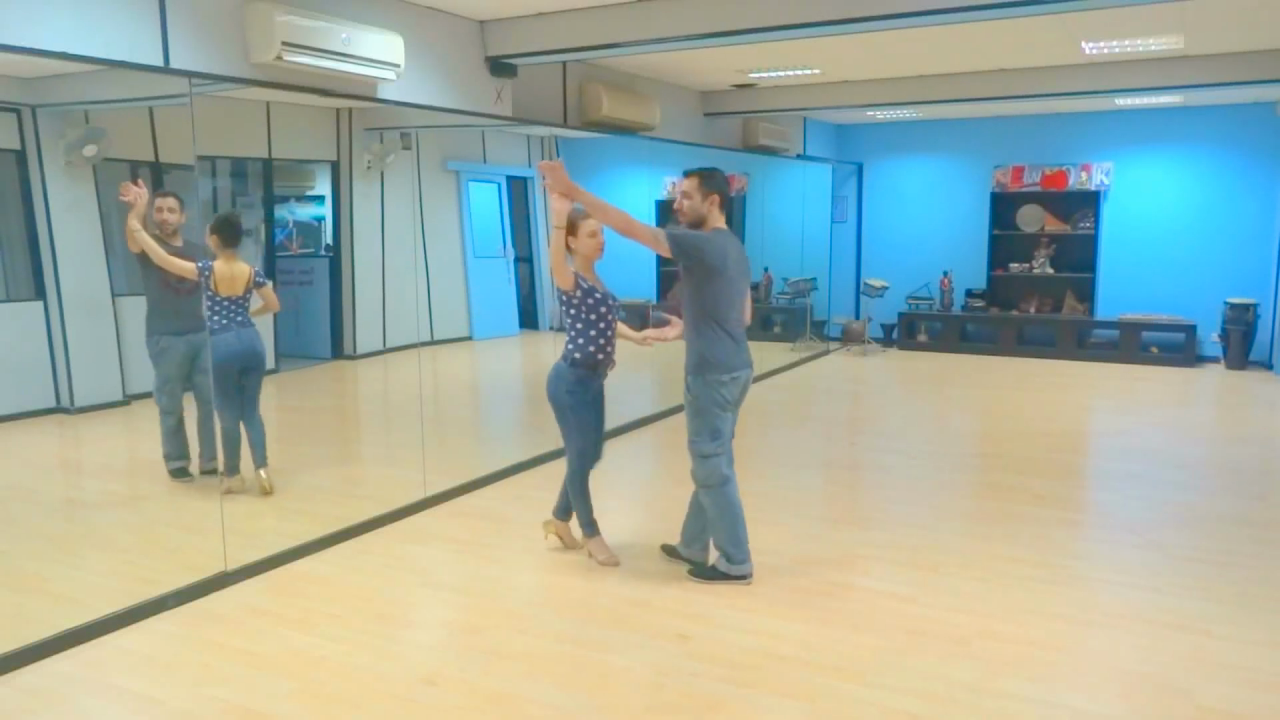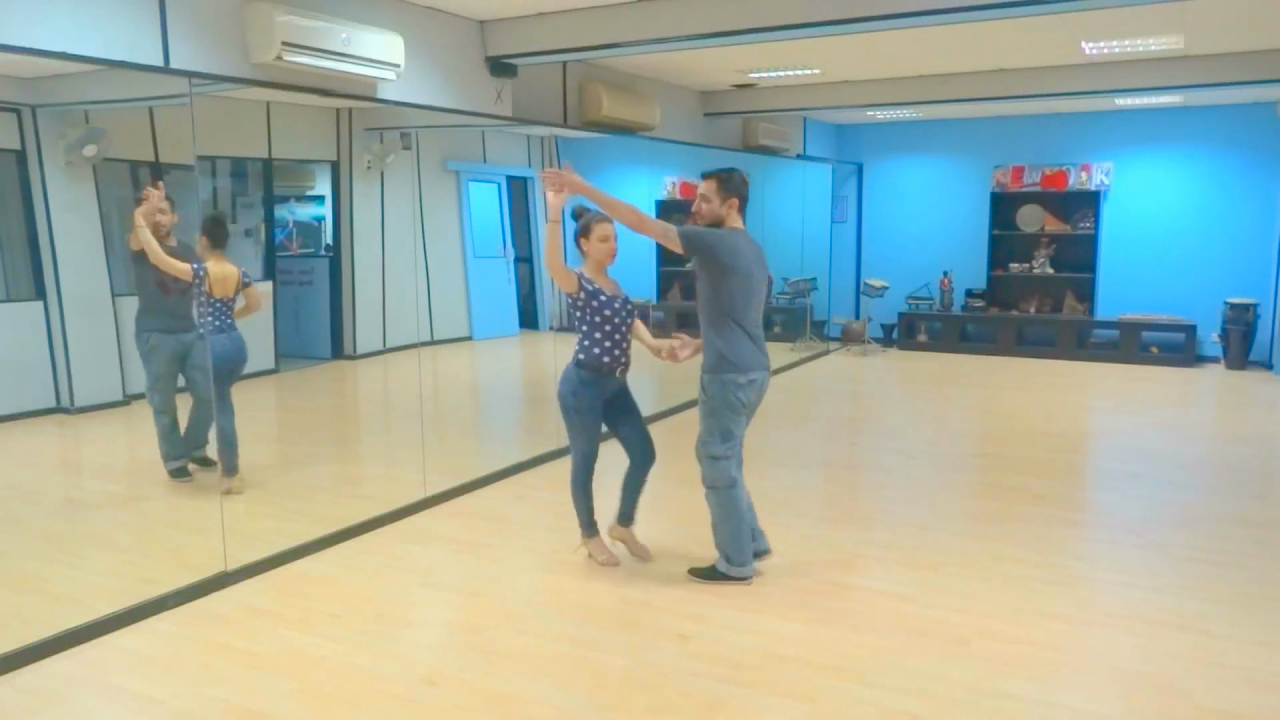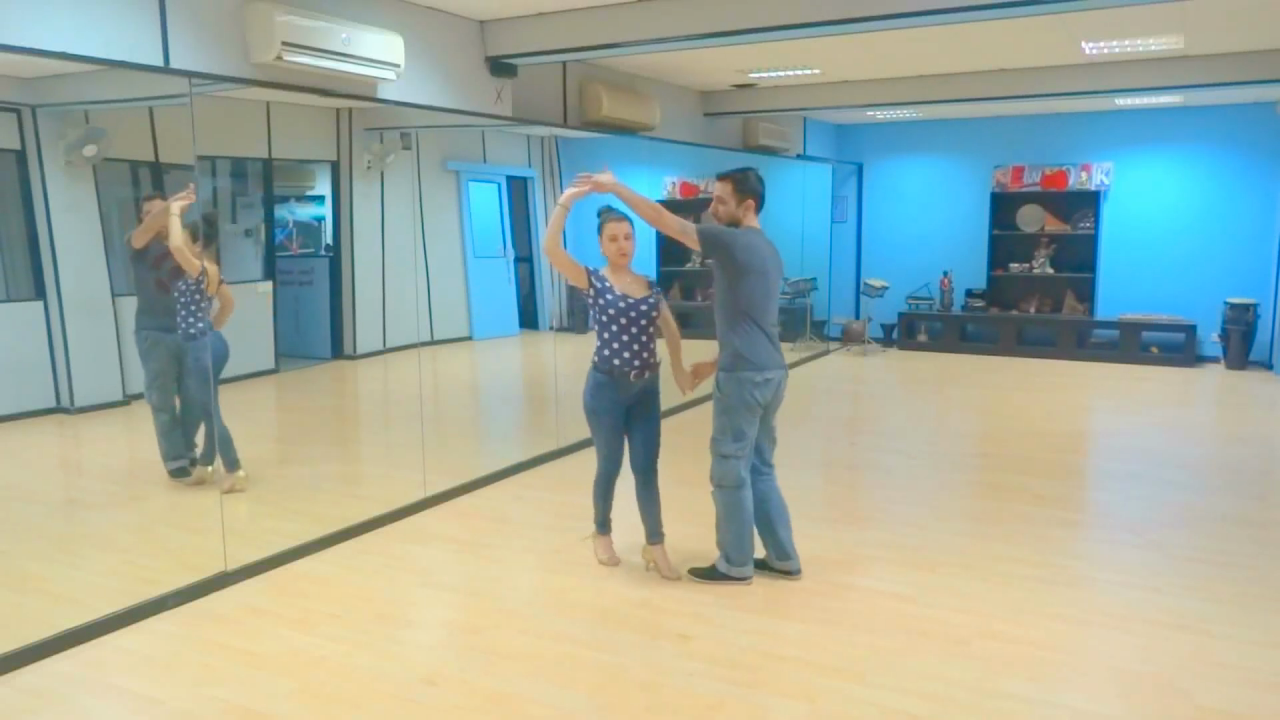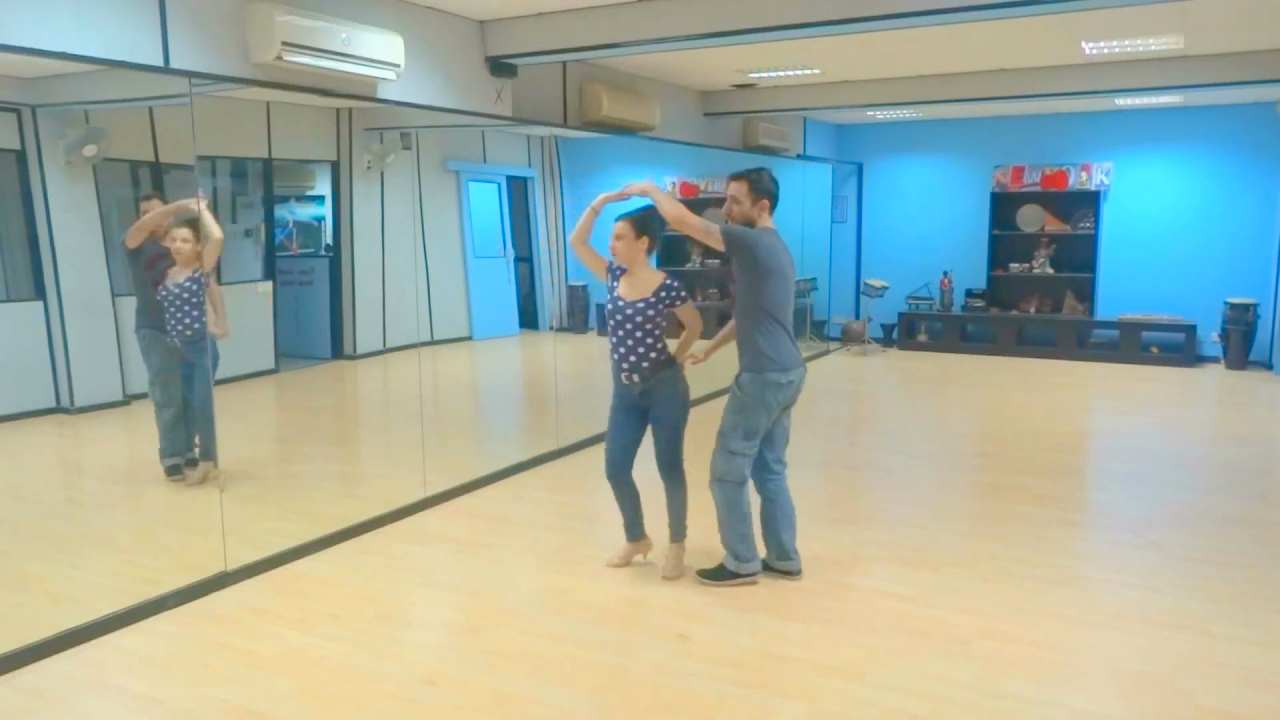
dt=0.3s
person 1, frame 1
left shoulder: (701, 245)
right shoulder: (733, 249)
left elbow: (629, 228)
left wrist: (573, 191)
right wrist: (687, 329)
left hip: (712, 375)
right hip: (733, 369)
left knee: (714, 471)
right knee: (709, 466)
left ankle: (736, 563)
right ankle: (692, 546)
person 1, frame 2
left shoulder: (716, 243)
right shoulder: (753, 251)
left elbow: (640, 223)
left wrist: (582, 188)
right wrist: (700, 346)
left hip: (730, 377)
right hip: (753, 371)
left knee: (720, 470)
right knee: (722, 462)
left ankle: (735, 563)
right ankle: (750, 540)
person 1, frame 3
left shoulder: (733, 243)
right shoulder: (767, 251)
left elbow: (661, 220)
left wrist: (614, 186)
right wrist: (718, 362)
left hip: (744, 376)
right hip: (770, 373)
left knee: (730, 473)
right knee: (758, 468)
left ankle: (735, 565)
right ankle: (783, 557)
person 1, frame 4
left shoulder: (752, 243)
right shoulder: (772, 247)
left elbow: (681, 219)
left wrist: (650, 189)
right wrist: (707, 349)
left hip: (764, 377)
right hip: (783, 372)
left knee: (728, 470)
right knee: (769, 469)
left ankle: (740, 561)
right ankle: (784, 557)
person 2, frame 1
left shoulder: (594, 280)
right shoulder: (570, 281)
right elbow: (555, 262)
left wrist: (635, 336)
right wrist: (559, 219)
left hip: (591, 380)
right hip: (571, 381)
left knee: (588, 455)
right knee: (582, 458)
left ankle: (559, 519)
right ankle: (590, 535)
person 2, frame 2
left shoulder: (614, 286)
right shoulder: (578, 284)
left elbow: (629, 322)
right elbow: (553, 263)
left wrist: (653, 344)
right wrist: (554, 214)
left hip: (616, 385)
right hip: (583, 384)
left knee: (644, 454)
right knee: (584, 462)
left ankle: (623, 526)
right ankle: (590, 537)
person 2, frame 3
left shoulder: (649, 285)
right shoulder: (593, 281)
left elbow: (667, 325)
right elbow: (551, 250)
left wrist: (677, 366)
right wrist: (564, 203)
left hip: (645, 388)
right hip: (606, 387)
left knee: (646, 469)
right knee: (609, 466)
left ankle: (654, 546)
right ankle: (601, 534)
person 2, frame 4
left shoulder: (666, 287)
right shoulder: (614, 276)
left elbow: (695, 326)
right elbow: (576, 241)
left wrist: (678, 358)
right wrist: (600, 203)
left hip: (663, 386)
right hip: (626, 389)
left knee: (670, 468)
right knee: (617, 467)
left ankle: (677, 543)
right ankle: (637, 538)
person 3, frame 1
left shoulder: (207, 270)
right shoulder: (253, 273)
left elbow: (161, 258)
right elbow: (274, 305)
left wrist: (135, 221)
left hip: (222, 346)
right hip: (251, 342)
left knee: (229, 413)
right knee: (251, 411)
left ankle: (232, 476)
right ankle: (261, 470)
person 3, frame 2
left shoulder: (199, 271)
right shoulder: (238, 272)
left elbow: (157, 257)
right elbow: (255, 304)
left hip: (214, 347)
right hip: (236, 343)
left knee: (221, 411)
right knee: (220, 406)
left ankle: (232, 476)
right ankle: (228, 464)
person 3, frame 3
left shoulder: (199, 271)
right shoulder: (211, 272)
left elbow: (175, 246)
right elbow: (228, 303)
left wrist: (174, 212)
left hip: (200, 347)
right hip: (210, 342)
left knee: (208, 411)
right knee: (203, 408)
left ankle: (234, 471)
right ankle: (205, 464)
person 3, frame 4
left shoulder: (200, 270)
right shoulder: (168, 275)
left hip: (201, 349)
right hip: (180, 351)
left knee: (202, 409)
right knee: (190, 410)
left ankle: (209, 463)
right ankle: (203, 461)
person 4, frame 1
left shoulder: (198, 251)
right shoulder: (147, 246)
right elbow: (131, 236)
right wrist: (139, 209)
left hip: (199, 335)
right hip: (165, 338)
left knee: (209, 400)
right knee: (171, 404)
left ankle: (209, 462)
right ankle: (176, 462)
person 4, frame 2
left shoulder: (189, 252)
right shoulder: (140, 246)
right elbow: (139, 229)
right wrist: (147, 208)
left hip: (190, 333)
right hip: (155, 336)
left knee: (207, 393)
right knee: (164, 402)
left ankle: (194, 448)
right ankle: (175, 460)
person 4, frame 3
right shoulder: (139, 244)
right elbow: (150, 225)
right wrist: (171, 204)
right hip: (154, 335)
right knee: (163, 402)
left ankle: (186, 451)
right ankle: (175, 461)
person 4, frame 4
right shoulder: (136, 245)
left elbow: (210, 287)
right elbow: (141, 226)
left wrist: (219, 319)
right wrist: (181, 205)
right hip: (153, 332)
left knee: (190, 396)
right knee: (168, 397)
left ankle: (186, 452)
right ankle: (172, 459)
